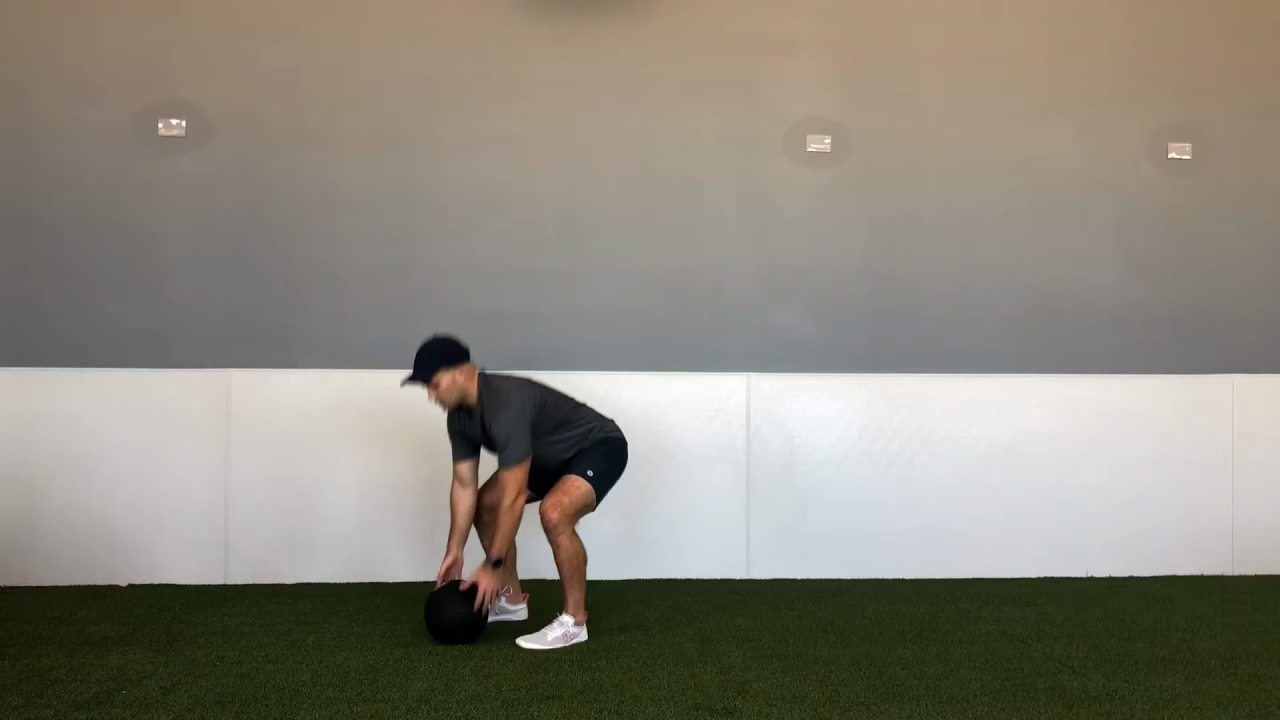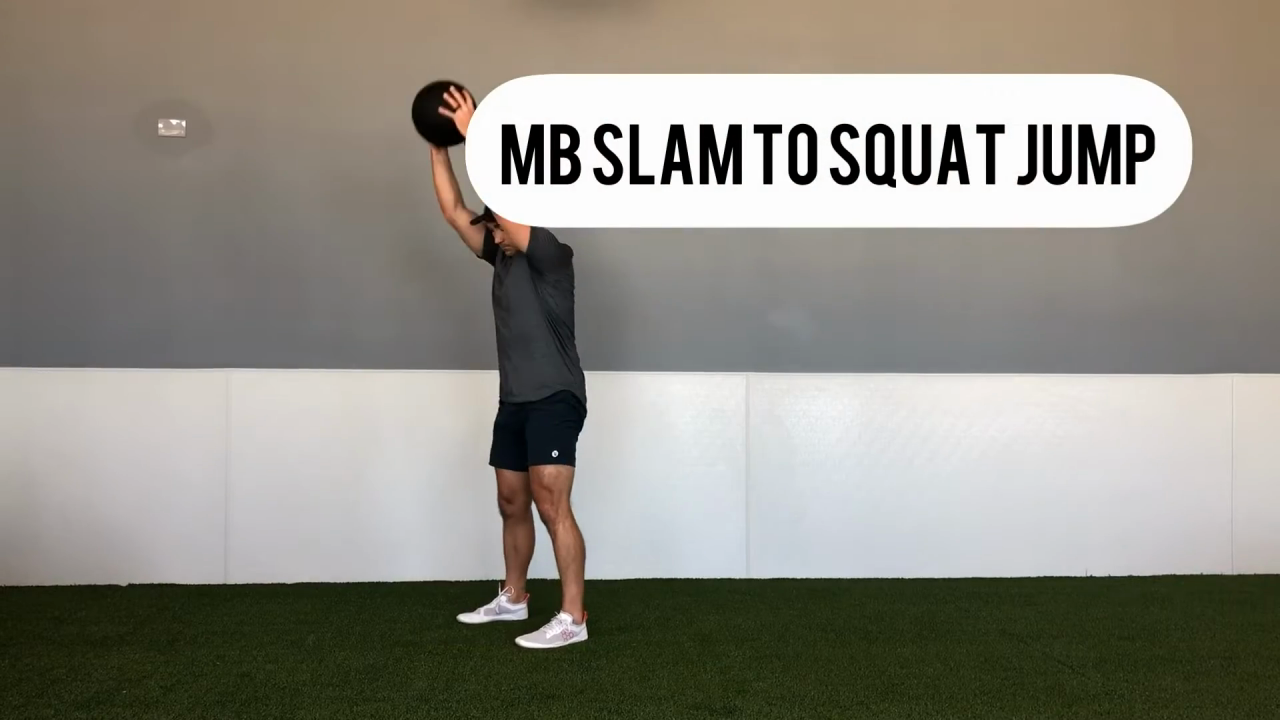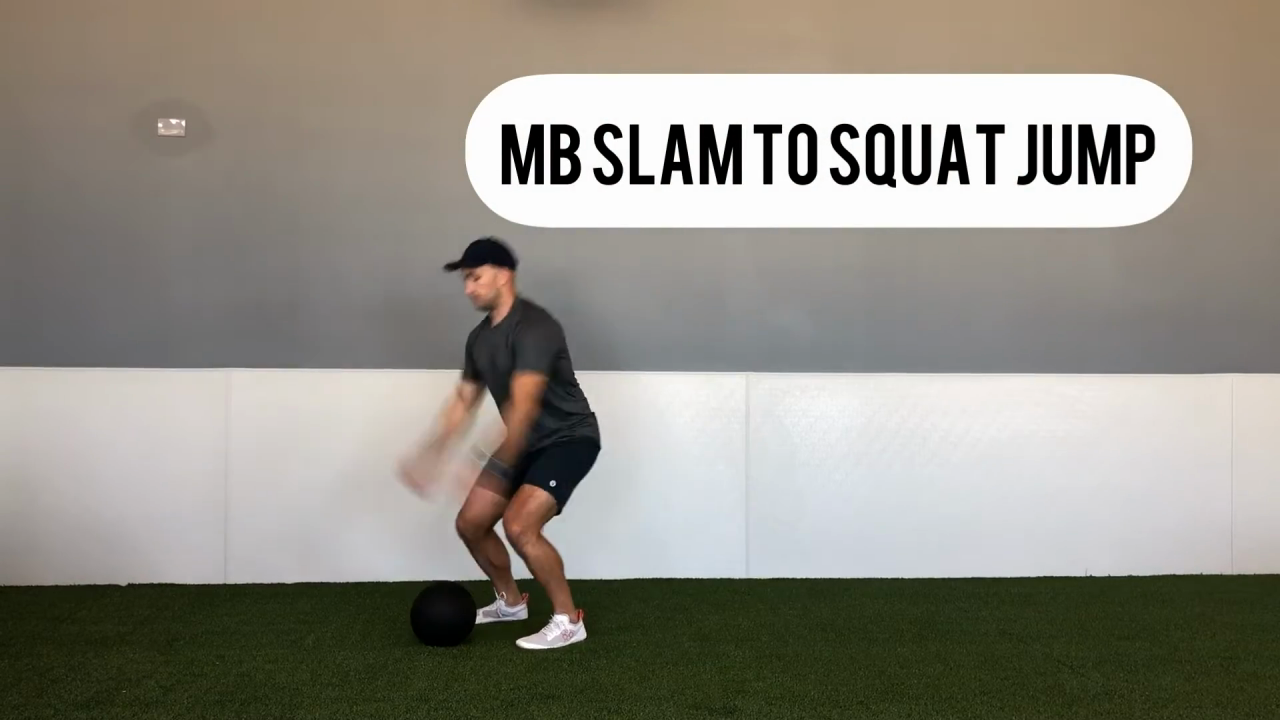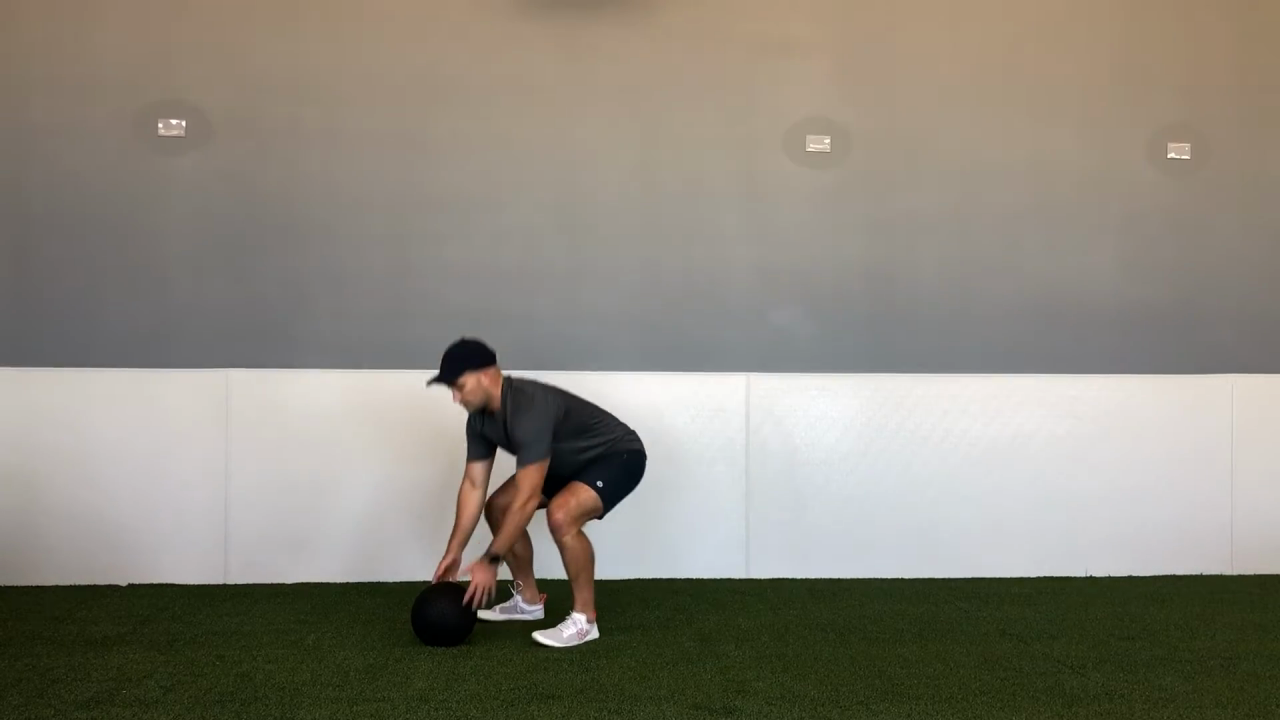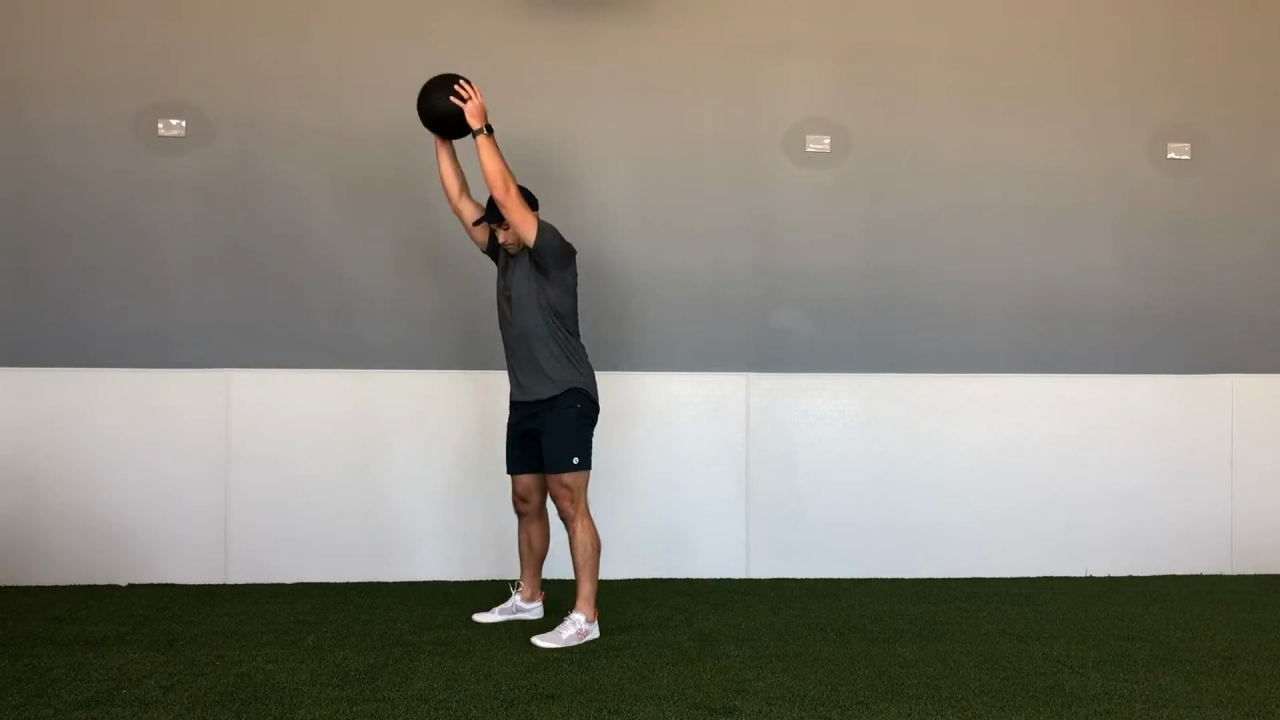
dt=1s
person 1, frame 1
left shoulder: (507, 406)
right shoulder: (460, 416)
left elbow: (513, 497)
right elbow: (464, 485)
left wrist: (494, 566)
right wrist: (454, 552)
left hip: (600, 448)
left knee: (554, 514)
right knee: (483, 505)
left ankle: (573, 620)
right ankle: (512, 598)
person 1, frame 2
left shoulder: (552, 257)
right shoulder: (503, 258)
right elbow: (454, 212)
left wrist: (472, 133)
right wrist: (439, 145)
left hip: (554, 400)
right hip: (515, 401)
left knee: (552, 507)
right knee: (512, 505)
left ankle: (573, 619)
right ankle: (513, 599)
person 1, frame 3
left shoulder: (535, 326)
right shoulder: (481, 336)
left elbow: (523, 406)
right elbow: (463, 404)
left wrist: (495, 470)
right wrist: (430, 454)
left hip: (569, 441)
right hip: (526, 444)
left knee: (521, 526)
right knee: (471, 523)
left ankle: (568, 620)
right ankle: (510, 601)
person 1, frame 4
left shoulder: (529, 412)
right shoulder: (481, 419)
left elbow: (526, 499)
right elbow: (473, 486)
left wrist: (490, 561)
right wrist: (451, 555)
left hip: (619, 457)
right hip: (572, 462)
left knee: (561, 514)
right knee: (496, 508)
left ankle: (584, 618)
right ankle: (528, 599)
person 1, frame 5
left shoulder: (555, 252)
right shoulder: (507, 256)
left elbow: (507, 196)
right elbow: (459, 202)
left wrist: (482, 129)
right wrist: (444, 136)
left hip: (565, 398)
right hip: (525, 403)
left knee: (570, 506)
right knee: (527, 502)
left ankle: (585, 618)
right ankle: (528, 597)
